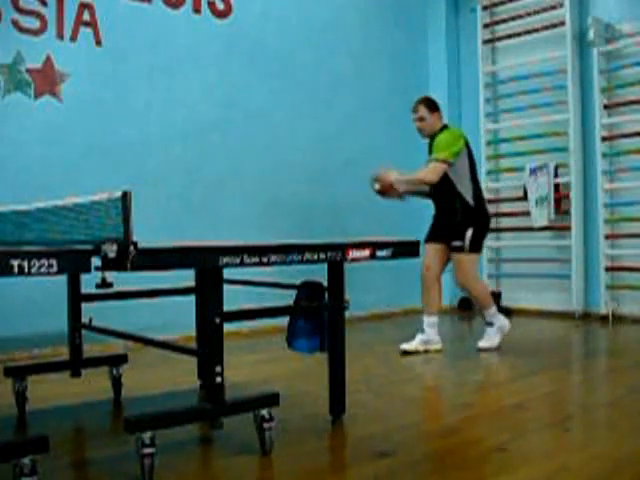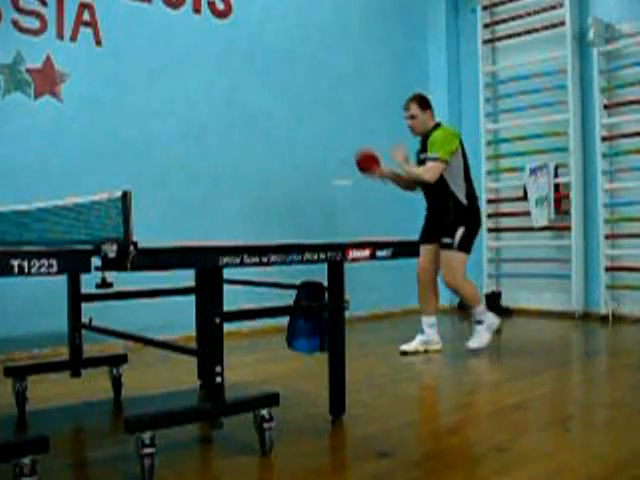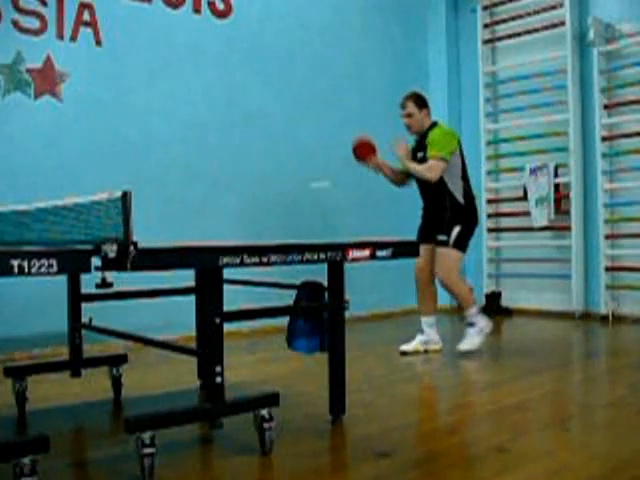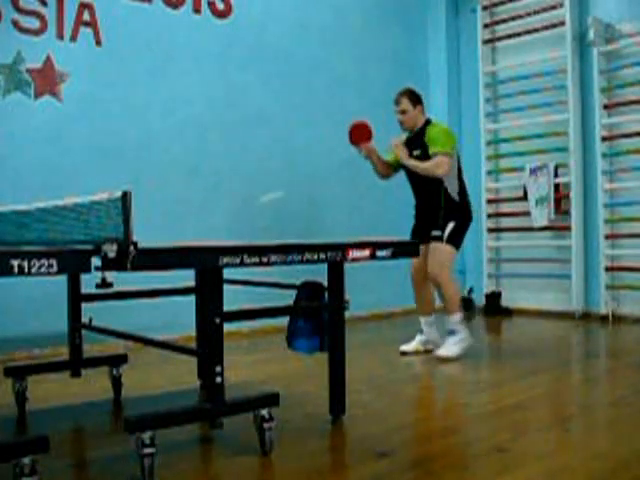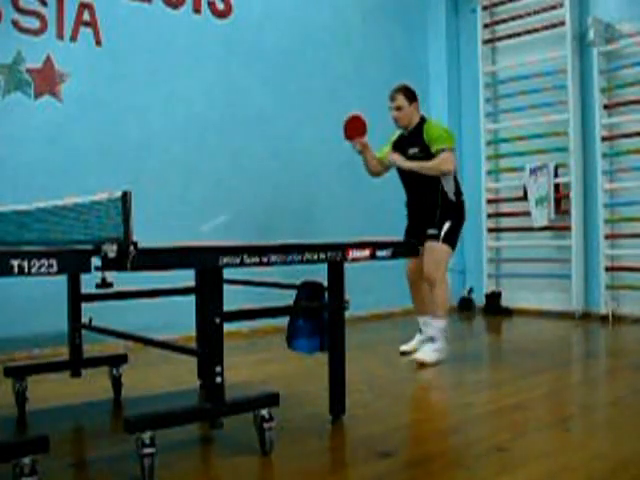
dt=0.3s
person 1, frame 1
left shoulder: (449, 137)
right shoulder: (437, 143)
left elbow: (432, 175)
left wrist: (399, 178)
right wrist: (405, 190)
left hip: (467, 218)
right hip: (445, 218)
left knee: (465, 277)
right knee: (429, 272)
left ankle: (495, 322)
right ankle: (430, 335)
person 1, frame 2
left shoulder: (443, 136)
right shoulder: (426, 143)
left elbow: (429, 175)
right elbow: (415, 184)
left wrist: (403, 164)
right wrist: (387, 175)
left hip: (459, 216)
right hip: (436, 216)
left knee: (452, 277)
right knee: (424, 273)
left ankle: (484, 319)
right ankle: (429, 335)
person 1, frame 3
left shoulder: (441, 135)
right shoulder: (419, 143)
left elbow: (432, 173)
right elbow: (402, 179)
left wrist: (406, 160)
right wrist: (381, 166)
left hip: (457, 215)
right hip: (433, 215)
left knee: (446, 275)
right knee: (422, 273)
left ankle: (477, 322)
right ankle: (429, 335)
person 1, frame 4
left shoulder: (437, 132)
right shoulder: (407, 141)
left elbow: (440, 168)
right elbow: (385, 172)
left wrist: (407, 160)
right wrist: (372, 155)
left hip: (450, 213)
right hip: (425, 215)
left knee: (438, 272)
right knee: (418, 273)
left ankle: (459, 332)
right ankle: (428, 334)
person 1, frame 5
left shoulder: (434, 131)
right shoulder: (398, 139)
left elbow: (447, 165)
right elbow: (376, 169)
left wrist: (406, 163)
right wrist: (364, 150)
left hip: (444, 212)
right hip: (417, 215)
left knee: (434, 273)
right knee: (414, 274)
left ankle: (437, 340)
right ankle: (426, 332)
